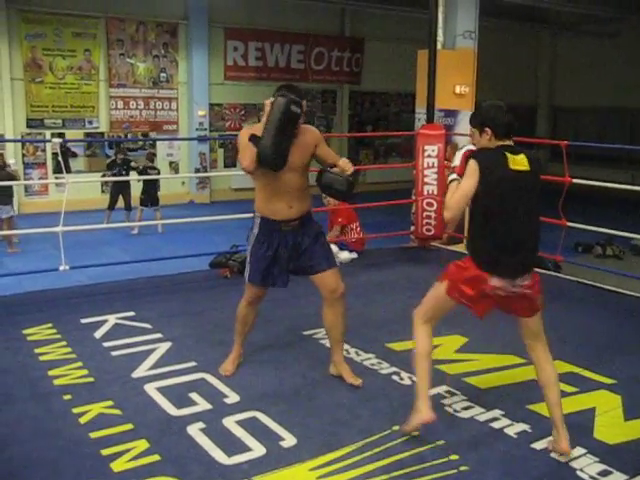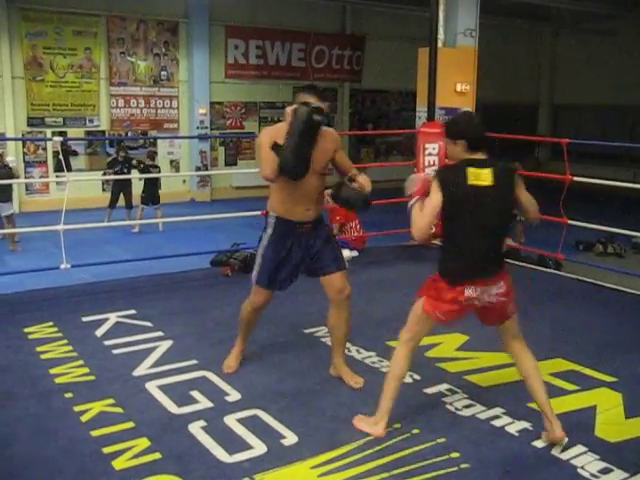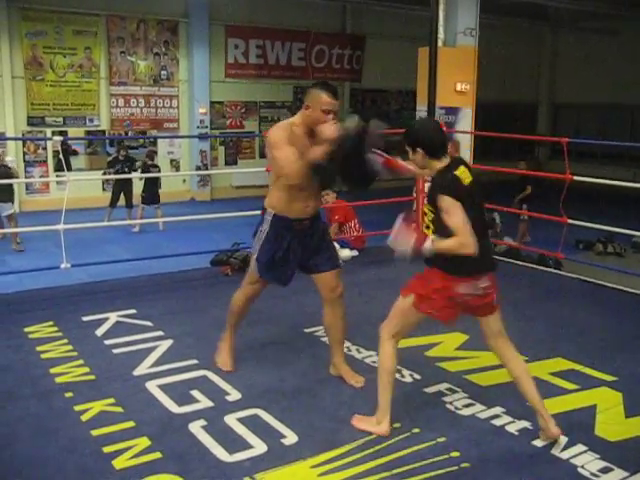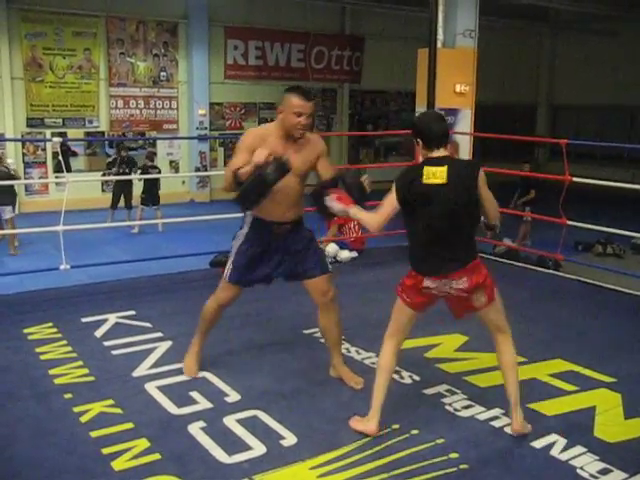
dt=0.2s
person 1, frame 1
left shoulder: (480, 160)
right shoulder: (532, 163)
left elbow: (450, 214)
left wrist: (457, 174)
left hip: (481, 269)
right hip: (522, 273)
left knee: (422, 319)
right knee: (538, 348)
left ankle: (422, 407)
right ankle: (561, 435)
person 1, frame 2
left shoulder: (448, 174)
right shoulder: (507, 173)
left elbow: (420, 231)
right elbow: (533, 212)
left wrist: (417, 196)
left hip: (454, 281)
right hip: (494, 281)
left knee: (407, 342)
right knee: (516, 345)
left ankle: (380, 419)
right ankle: (553, 424)
person 1, frame 3
left shoulder: (442, 188)
right shoulder: (458, 167)
left elbow: (468, 245)
left wrist: (423, 243)
left hip: (447, 276)
right hip: (481, 276)
left knee: (388, 334)
right knee: (502, 344)
left ankle: (381, 418)
right ankle: (546, 420)
person 1, frame 4
left shoulder: (407, 178)
right shoulder: (471, 171)
left elbow: (375, 224)
right elbow: (494, 218)
left wrist: (345, 207)
left hip: (424, 275)
right hip: (466, 271)
left knee: (392, 339)
right knee: (501, 333)
left ankle: (371, 418)
right ankle: (516, 416)
person 2, frame 1
left shoulder: (311, 135)
right shoulder: (250, 134)
left elbow: (332, 162)
right elbow: (249, 165)
left wrist: (342, 164)
right wrist: (266, 124)
left hip: (305, 226)
right hip: (268, 228)
left knee: (335, 291)
right knee: (253, 295)
left ankle: (338, 361)
right ankle: (236, 351)
person 2, frame 2
left shoulder: (329, 138)
right shoulder: (271, 135)
left elbow: (346, 169)
right elbow: (270, 173)
left wrist: (358, 178)
right wrist: (288, 130)
left hip: (316, 228)
right hip: (281, 228)
left knee: (341, 293)
right knee: (259, 299)
left ankle: (338, 363)
right ankle: (239, 347)
person 2, frame 3
left shoulder: (329, 133)
right shoulder: (280, 133)
right elbow: (294, 177)
right wrist: (323, 146)
left hip: (313, 224)
right hip: (279, 223)
left knee: (334, 292)
right knee: (251, 288)
left ankle: (338, 362)
right ankle: (227, 340)
person 2, frame 4
left shoulder: (314, 144)
right shoulder: (255, 137)
left elbow: (331, 182)
right elbow: (228, 184)
right wrist: (252, 166)
left hip: (296, 230)
right hip: (259, 228)
left knee: (326, 296)
right knee: (225, 294)
left ankle: (337, 364)
right ankle: (196, 347)
